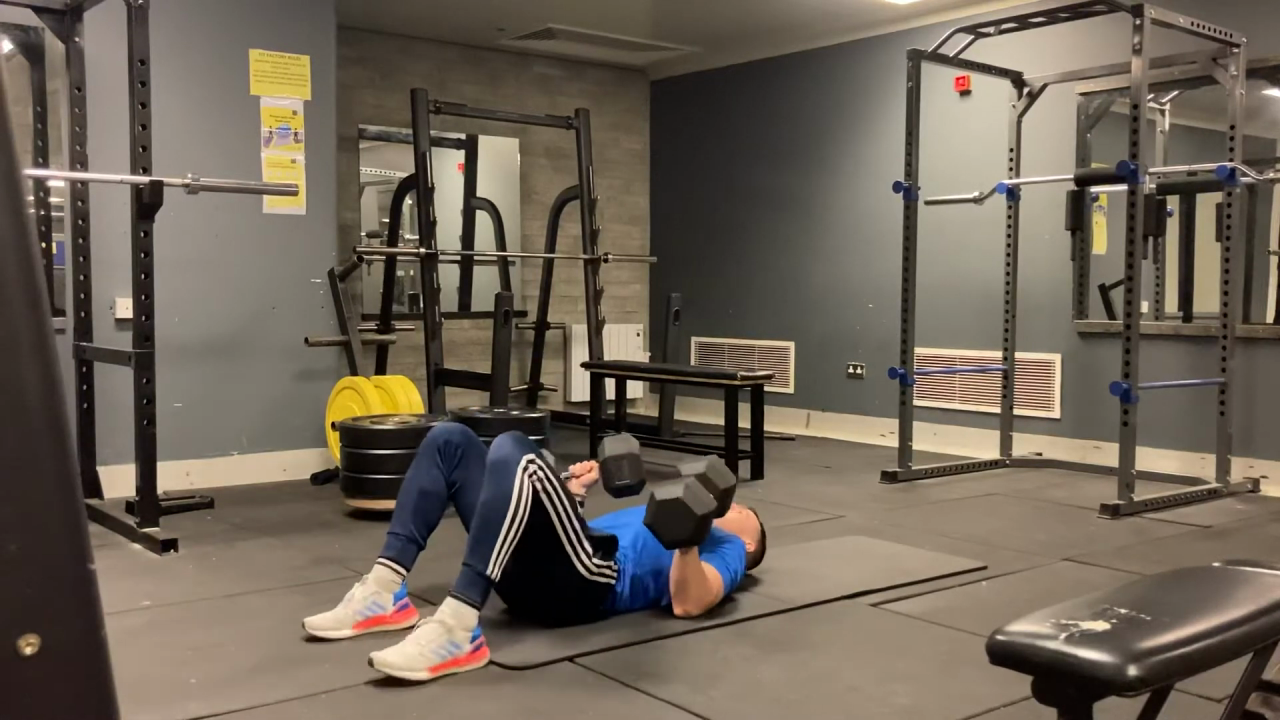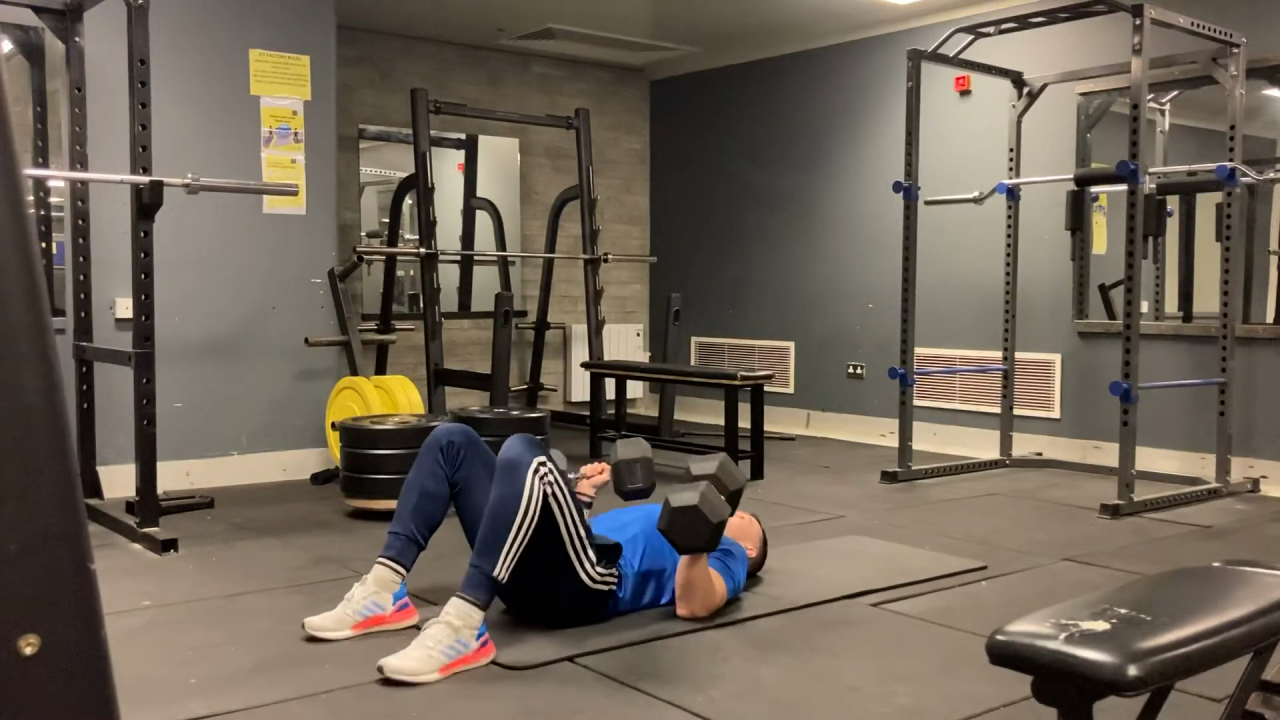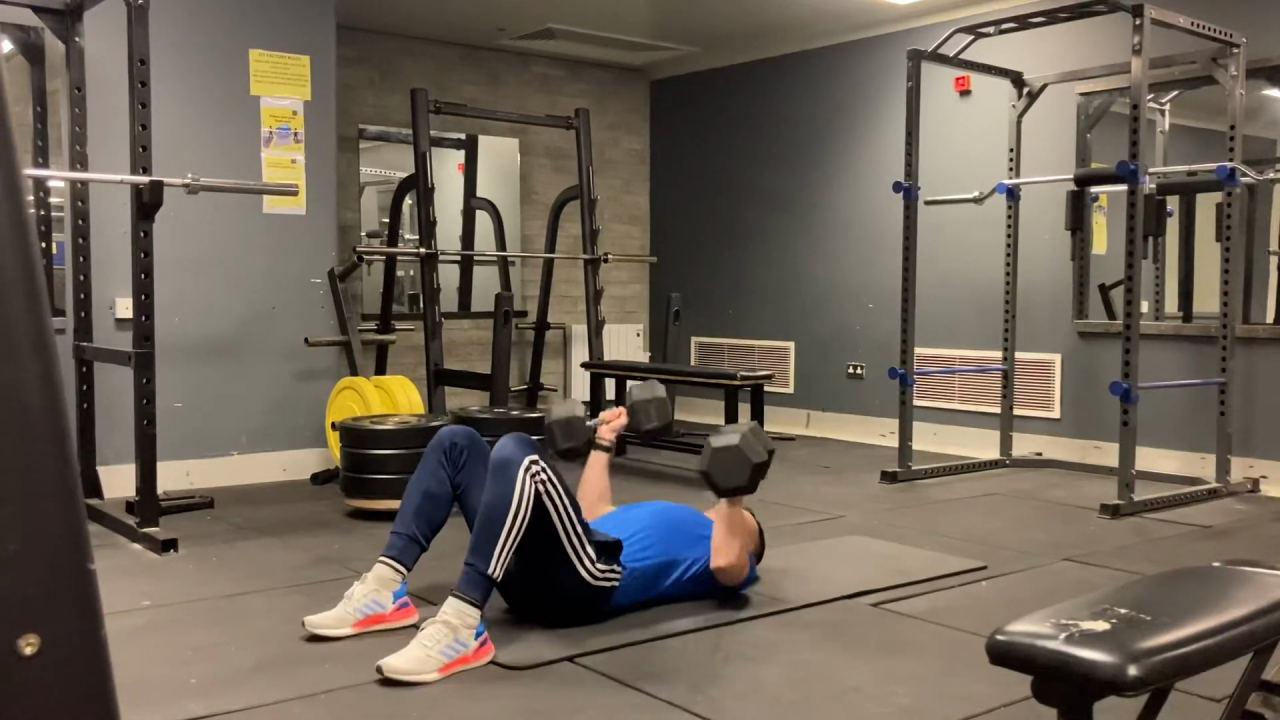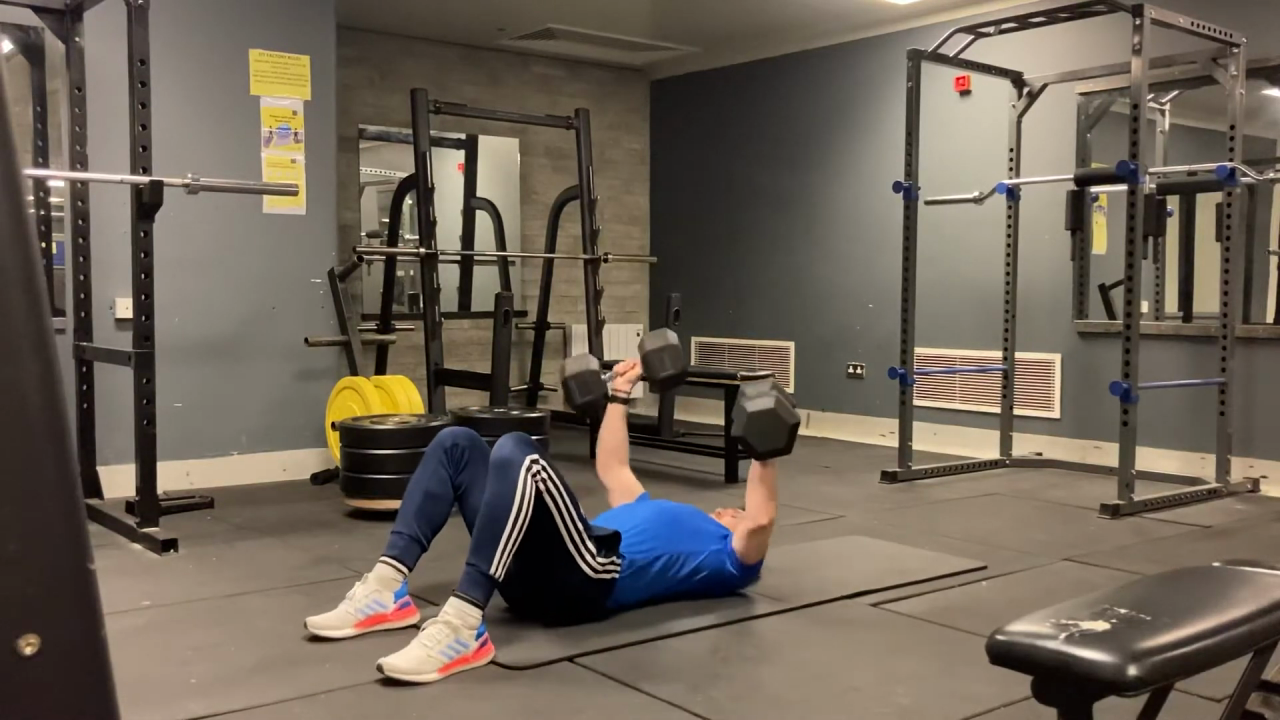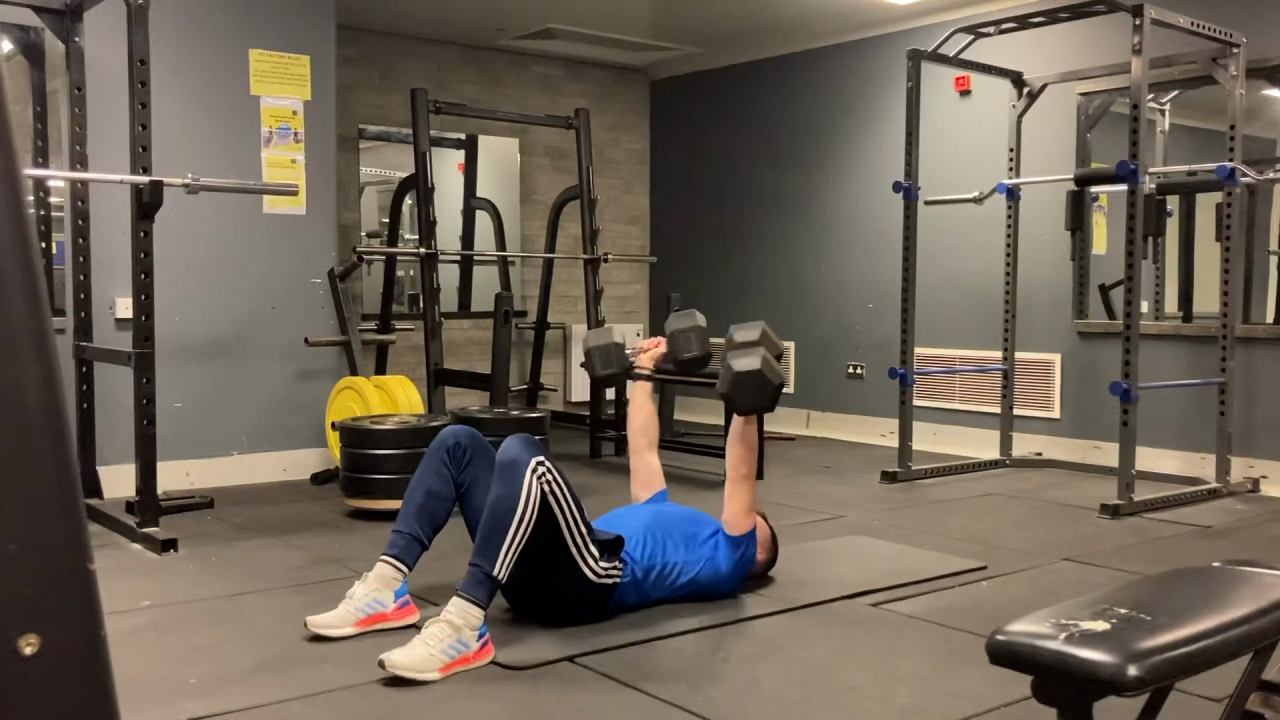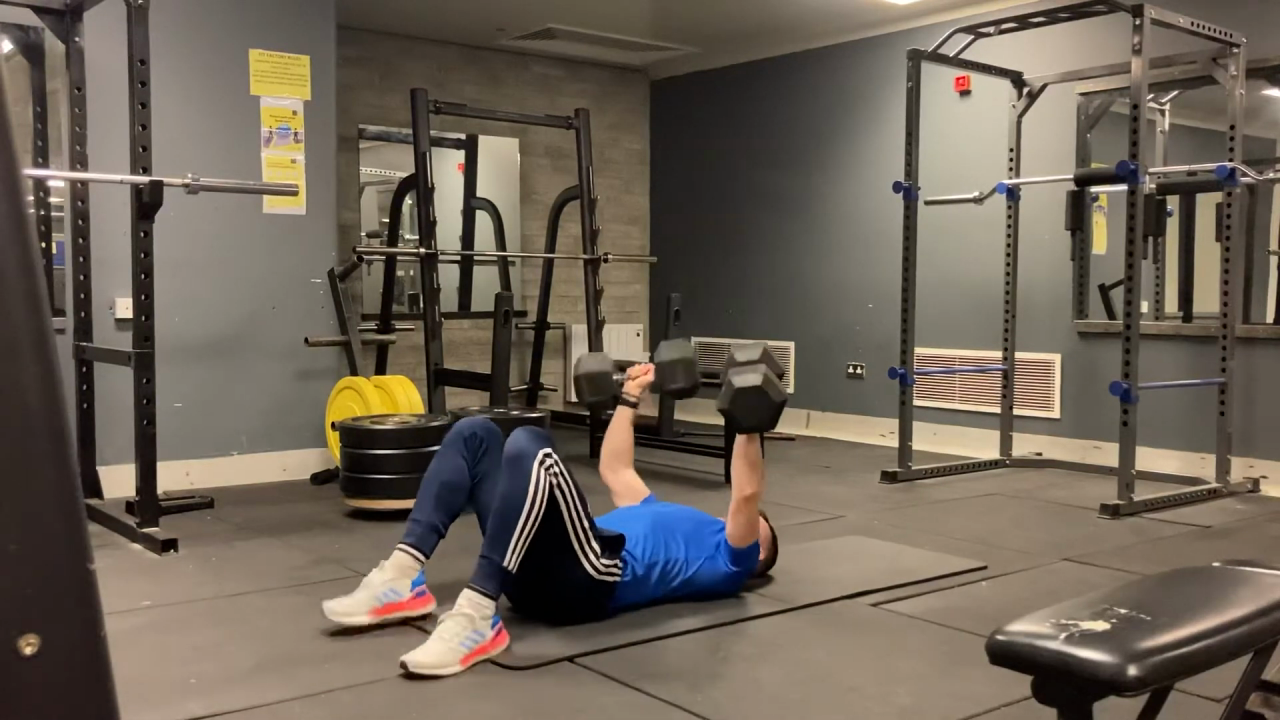
dt=0.5s
person 1, frame 1
left shoulder: (724, 550)
left elbow: (687, 604)
right wrist: (574, 494)
left hip: (585, 583)
right hip: (531, 572)
left knee: (514, 453)
right knee: (449, 441)
left ankle: (458, 628)
right ankle: (385, 593)
person 1, frame 2
left shoulder: (726, 555)
right shoulder: (666, 529)
left elbow: (691, 605)
right wrist: (583, 496)
left hip: (584, 584)
right hip: (532, 572)
left knee: (524, 453)
right knee: (452, 440)
left ankle: (464, 628)
right ankle: (385, 591)
person 1, frame 3
left shoulder: (730, 567)
right shoulder: (672, 527)
left elbow: (728, 562)
right elbow: (591, 511)
left wrist: (734, 489)
right wrist: (604, 443)
left hip: (586, 581)
right hip: (533, 572)
left knee: (516, 453)
right knee: (457, 442)
left ankle: (461, 626)
right ankle: (385, 590)
person 1, frame 4
left shoulder: (729, 561)
right shoulder: (663, 518)
left elbow: (760, 523)
right elbow: (612, 470)
left wrist: (763, 453)
right wrist: (619, 395)
left hip: (589, 576)
right hip: (535, 570)
left knee: (516, 452)
right knee: (456, 443)
left ankle: (462, 628)
right ankle: (387, 589)
person 1, frame 5
left shoulder: (728, 559)
right shoulder: (671, 519)
left elbow: (740, 482)
right elbow: (644, 452)
left wrist: (746, 409)
right wrist: (643, 372)
left hip: (591, 578)
right hip: (536, 574)
left knee: (521, 454)
right knee: (458, 442)
left ankle: (464, 622)
right ankle: (387, 586)
person 1, frame 6
left shoulder: (728, 562)
right shoulder: (666, 519)
left elbow: (745, 496)
right elbow: (615, 471)
right wrist: (630, 397)
left hip: (593, 576)
right hip: (539, 572)
left knee: (529, 445)
right knee: (473, 433)
left ankle: (477, 618)
right ankle: (404, 579)
